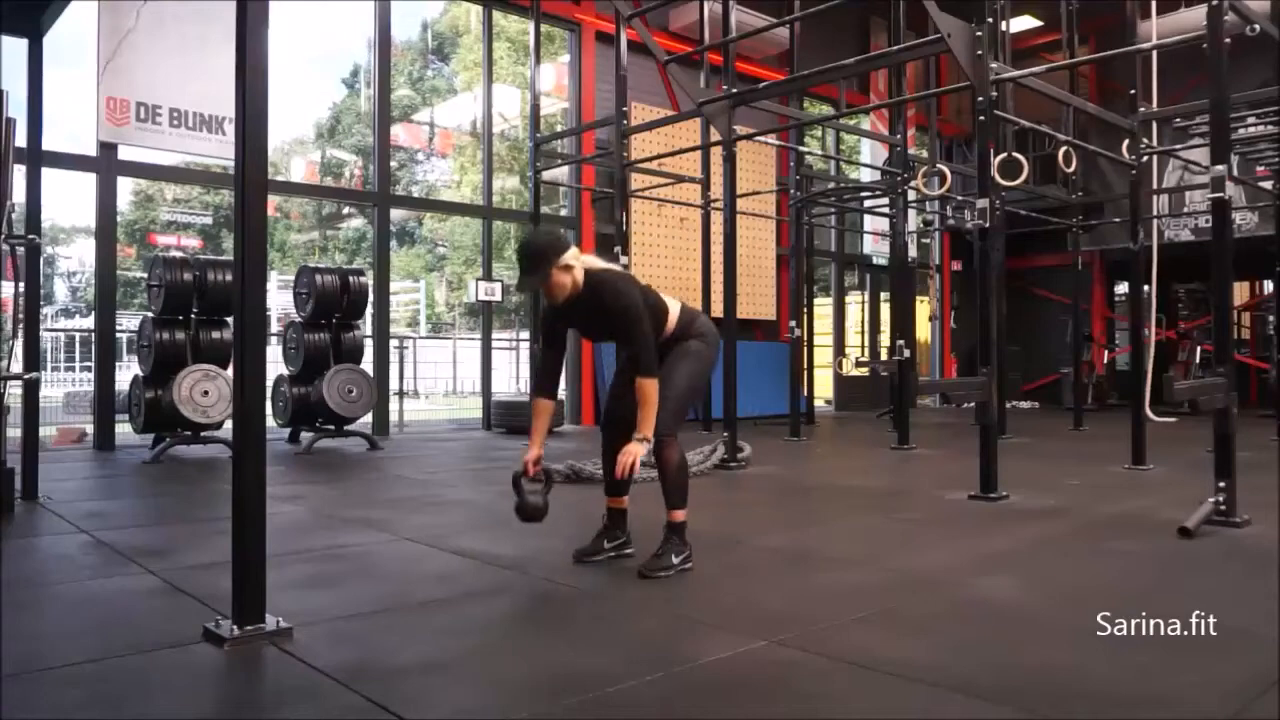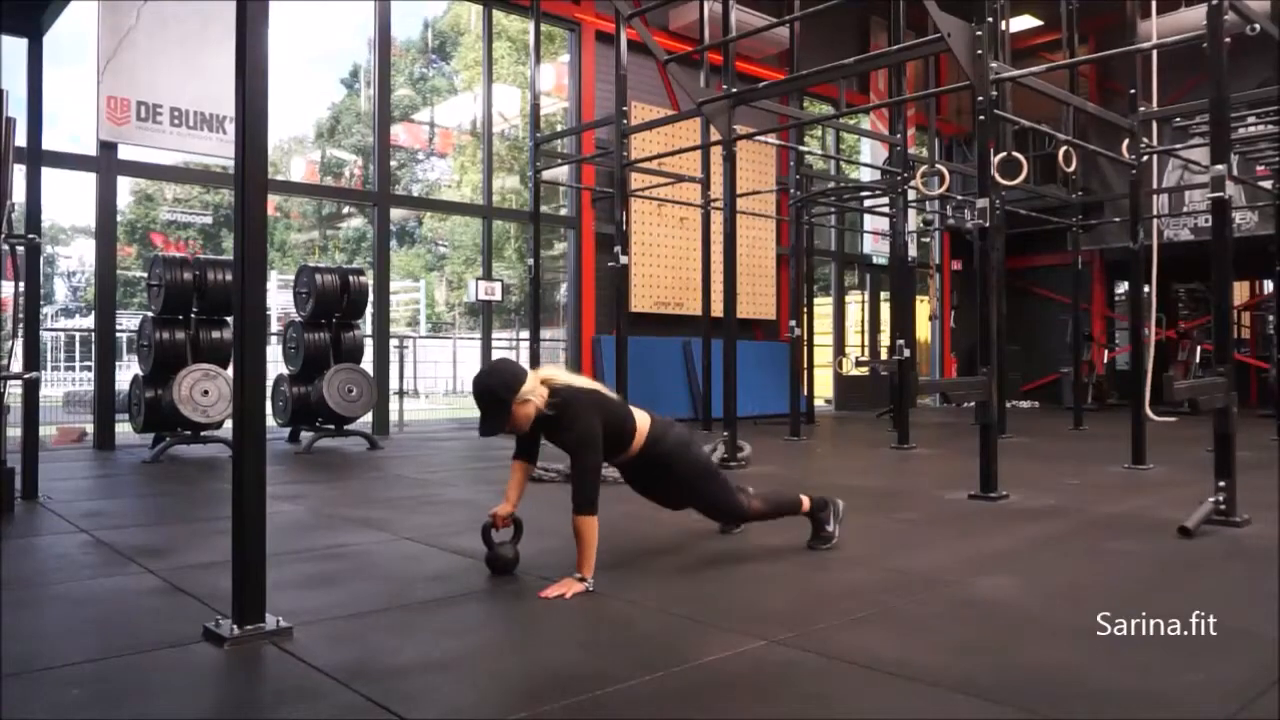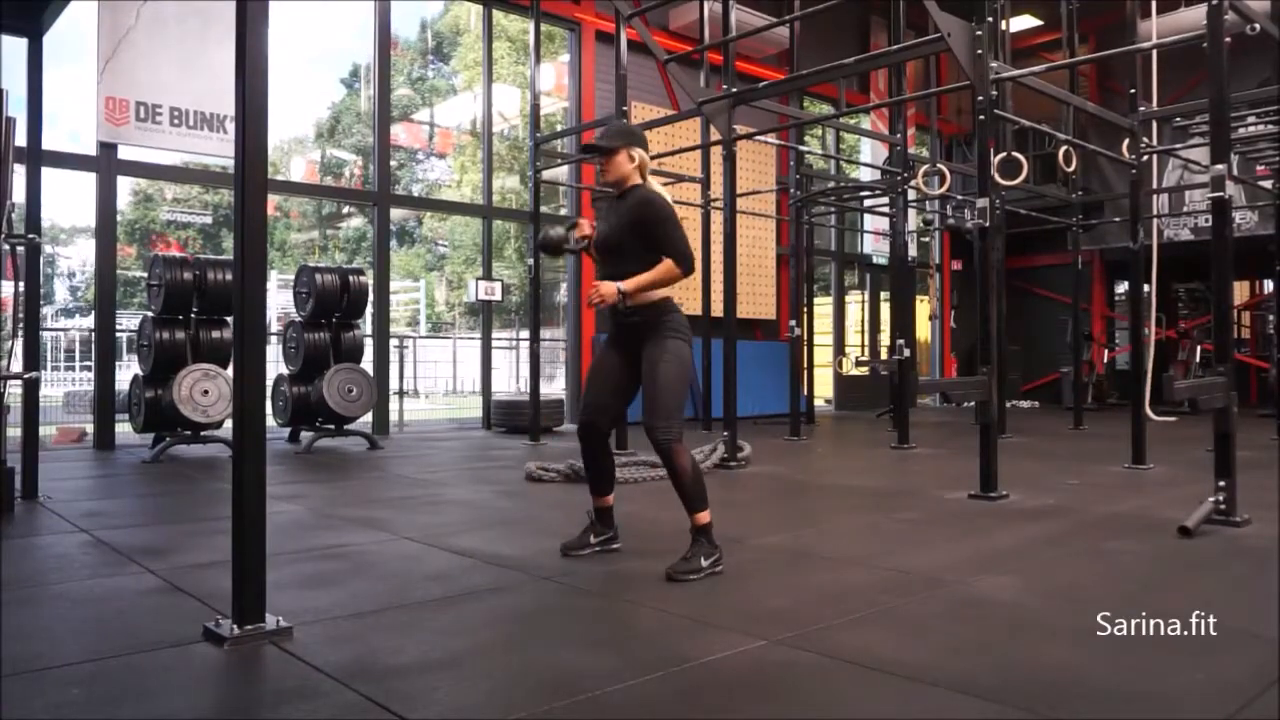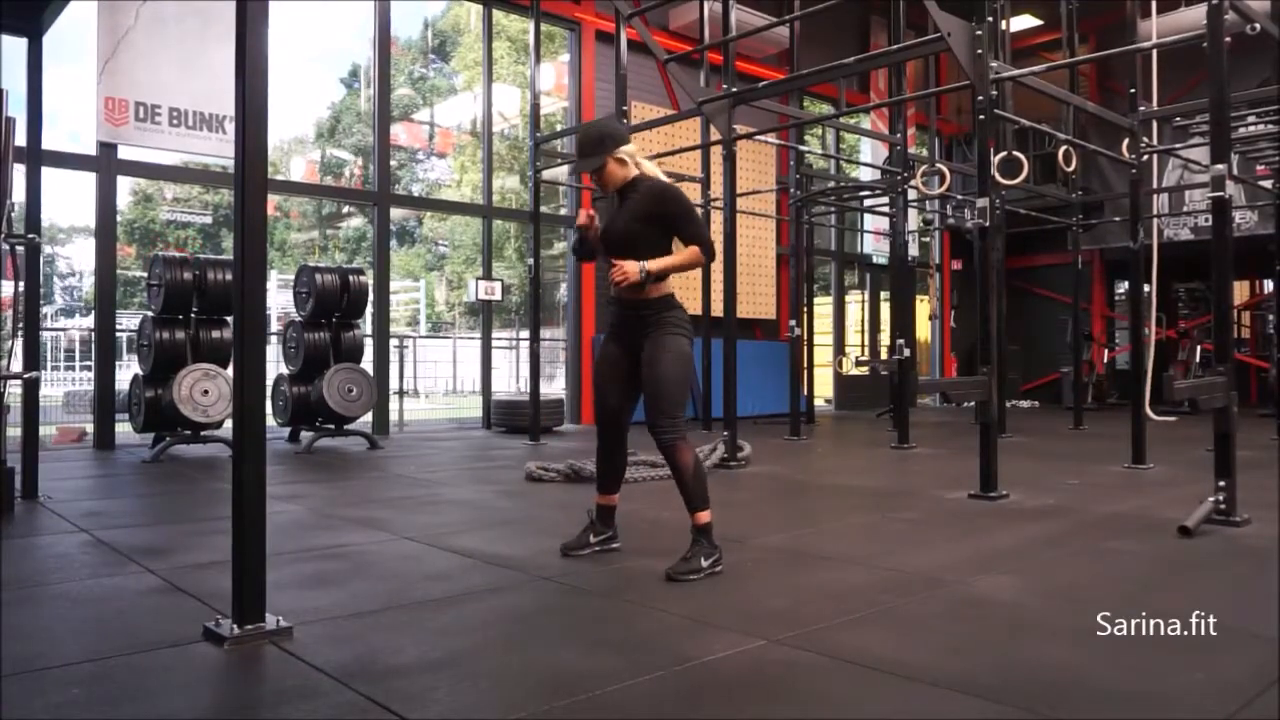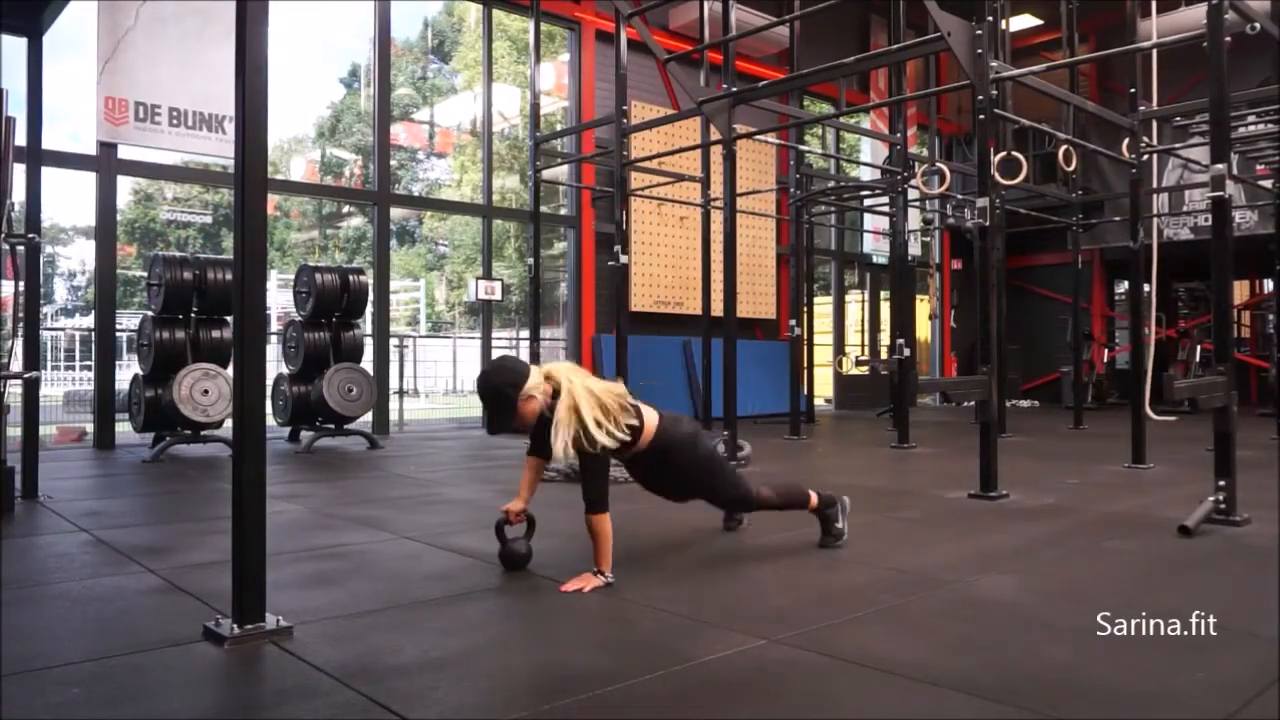
dt=1s
person 1, frame 1
left shoulder: (614, 289)
right shoulder: (557, 310)
left elbow: (646, 364)
right elbow: (546, 376)
left wrist: (642, 438)
right wrist: (535, 445)
left hip: (690, 338)
right hip: (644, 350)
left knee: (661, 428)
right knee: (612, 423)
left ankle: (678, 542)
right ankle: (616, 531)
person 1, frame 2
left shoulder: (575, 412)
right shoulder: (536, 397)
left elbow: (586, 497)
right elbow: (525, 453)
left wrist: (584, 577)
right wrist: (509, 504)
left hip: (663, 447)
left knee: (730, 506)
right knee: (679, 498)
left ankle: (821, 509)
right ankle: (734, 503)
person 1, frame 3
left shoulder: (648, 202)
right shoulder: (614, 207)
left elbow: (683, 263)
left wrist: (622, 288)
right wrist: (589, 241)
left hip: (662, 329)
right hip: (621, 332)
left knee: (662, 432)
right knee: (591, 424)
left ankle: (707, 543)
right ankle: (604, 525)
person 1, frame 4
left shoulder: (659, 193)
right shoulder: (617, 199)
left elbow: (703, 249)
right elbow: (588, 251)
left wrist: (647, 267)
right wrist: (589, 229)
left hip: (662, 323)
right hip: (621, 325)
left knee: (666, 431)
right knee: (609, 424)
left ankle: (706, 545)
right ankle: (604, 526)
person 1, frame 5
left shoulder: (577, 414)
right shoulder: (547, 397)
left elbow: (596, 496)
right elbow: (539, 448)
left wrist: (602, 573)
right wrist: (522, 500)
left hip: (672, 442)
left knee: (742, 497)
right knee: (680, 488)
left ankle: (827, 506)
